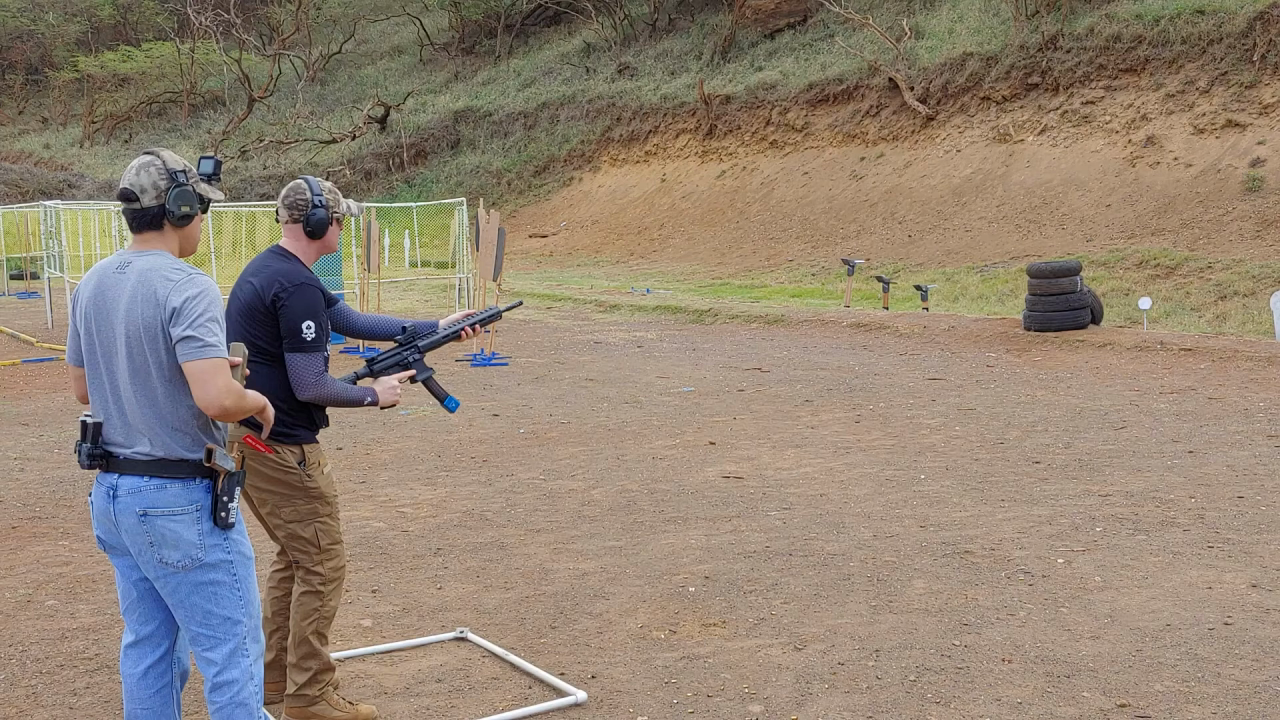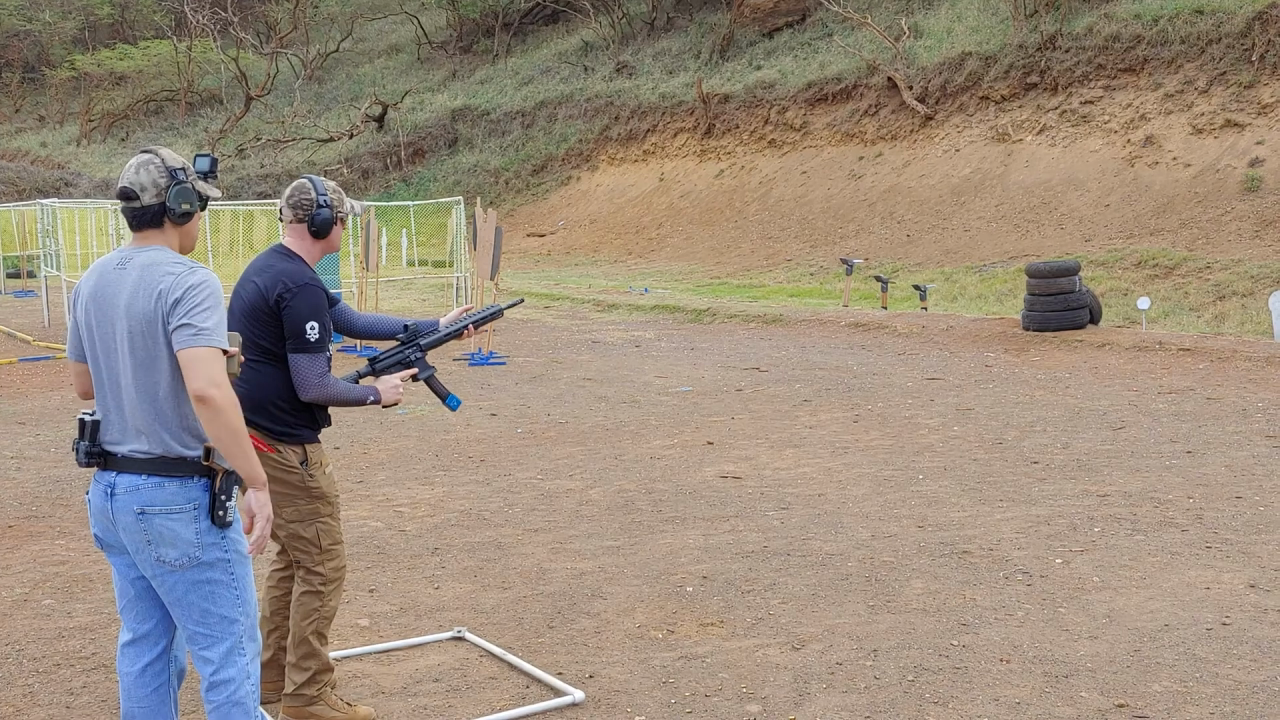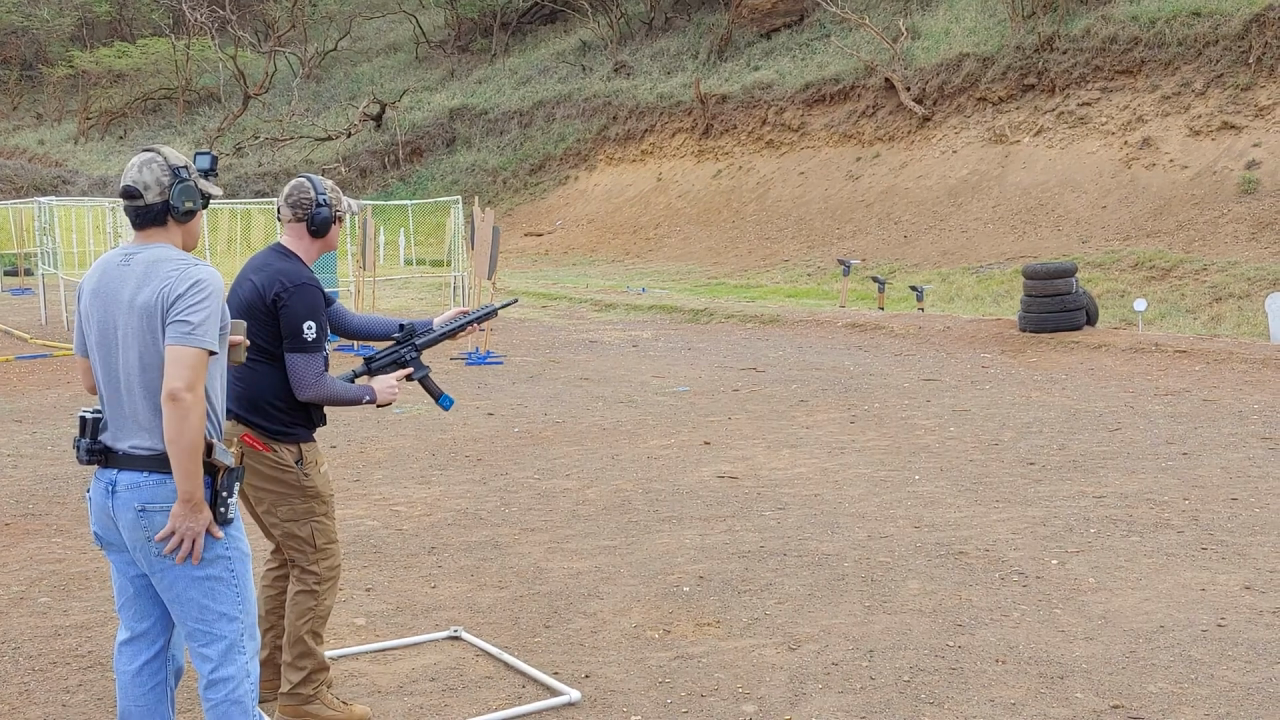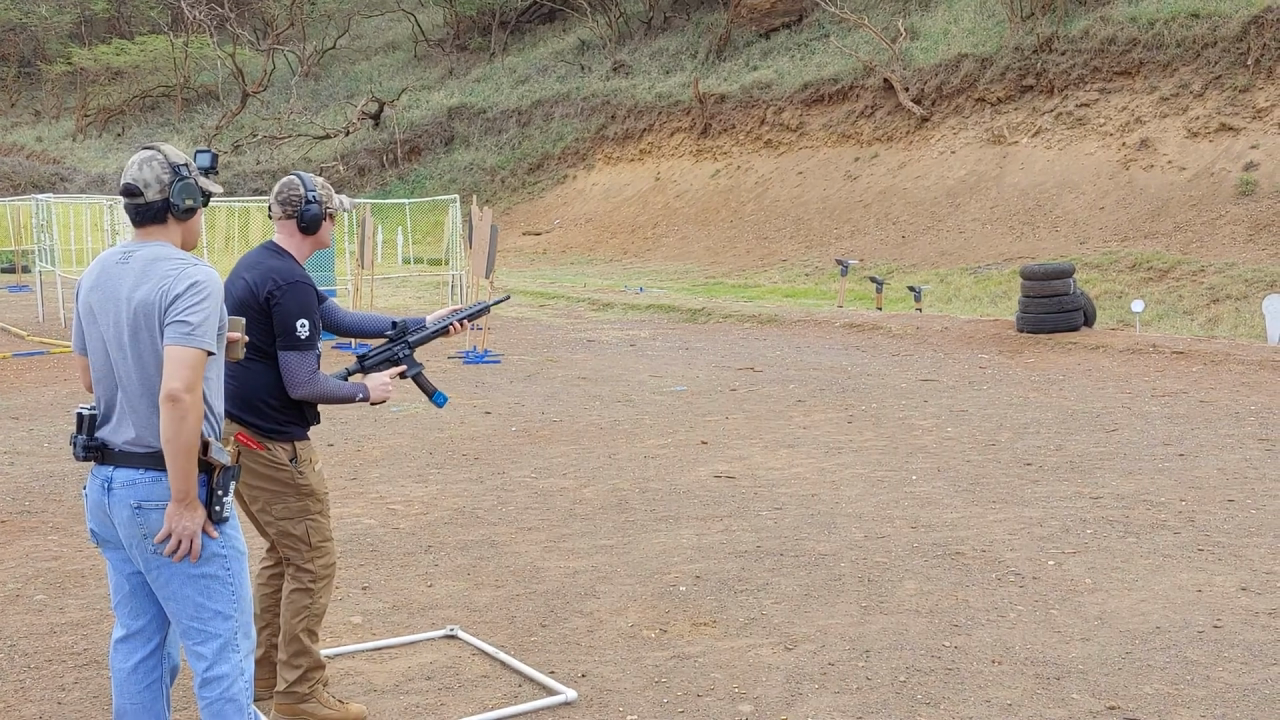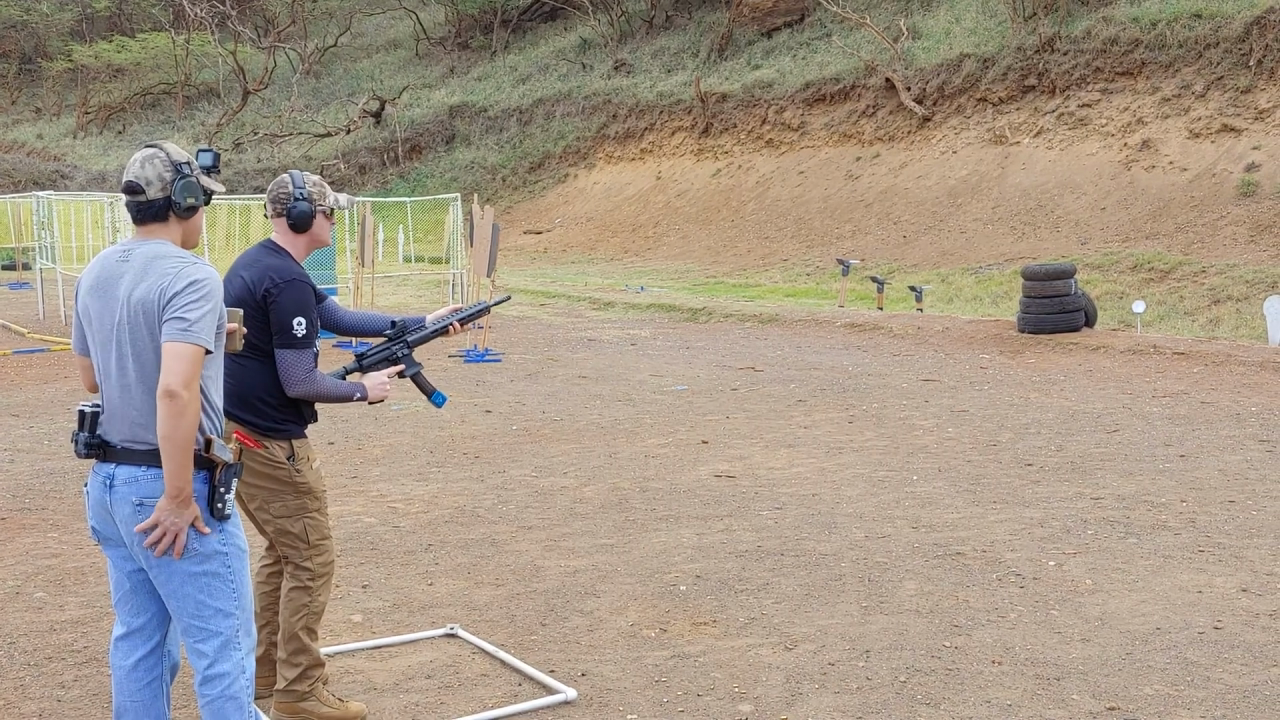
dt=0.4s
person 1, frame 1
left shoulder: (92, 283)
right shoulder: (187, 286)
left elbow: (84, 388)
right elbow: (216, 399)
right wrist: (259, 401)
left hip: (113, 491)
right hip: (177, 498)
left knee: (148, 646)
right knee: (231, 649)
person 1, frame 2
left shoulder: (92, 281)
right shoulder: (188, 281)
left elbow: (84, 385)
right elbow: (207, 392)
right wrist: (256, 485)
left hip: (111, 489)
right hip: (175, 495)
left knee: (144, 644)
right knee: (227, 648)
person 1, frame 3
left shoulder: (97, 276)
right shoulder: (192, 278)
right elbow: (179, 393)
right wrist: (190, 500)
left hip: (111, 486)
right hip: (170, 489)
left knee: (143, 642)
right knee: (226, 647)
person 1, frame 4
left shoulder: (96, 274)
right shoulder: (191, 277)
right elbow: (177, 394)
right wrist: (184, 501)
left hip: (107, 484)
right hip: (166, 487)
left knee: (138, 640)
right knee: (221, 645)
person 1, frame 5
left shoulder: (96, 272)
right shoulder: (190, 276)
right elbow: (174, 390)
right wrist: (177, 498)
left hip: (108, 481)
right hip: (170, 483)
left knee: (138, 638)
right knee: (222, 643)
person 2, frame 1
left shoulder: (268, 267)
right shoulder: (297, 285)
left elbow: (352, 321)
right elbow: (310, 385)
left wrist: (434, 327)
right wrist: (373, 394)
left hip: (247, 437)
right hip: (280, 447)
left knee: (294, 557)
right knee: (322, 566)
person 2, frame 2
left shoulder: (270, 266)
right shoulder: (300, 286)
left elbow: (352, 321)
right elbow: (313, 387)
left wrist: (436, 326)
right wrist: (377, 393)
left hip: (249, 436)
right hip: (281, 447)
left knee: (293, 556)
right knee: (322, 567)
left ankle: (273, 676)
person 2, frame 3
left shoulder: (266, 264)
right shoulder: (298, 286)
left elbow: (347, 322)
right elbow: (310, 386)
left wrist: (429, 326)
right wrist: (371, 393)
left hip: (242, 434)
right hip: (277, 447)
left knee: (288, 555)
right knee: (316, 567)
left ankle: (269, 675)
person 2, frame 4
left shoulder: (258, 263)
right shoulder: (290, 283)
left elbow: (339, 319)
right elbow: (302, 385)
left wrist: (421, 323)
right wrist: (365, 390)
left hip: (238, 433)
right hip: (271, 445)
left knee: (282, 555)
right knee: (311, 564)
left ankle: (265, 672)
person 2, frame 5
left shoulder: (257, 261)
right shoulder: (287, 281)
left elbow: (340, 318)
right elbow: (299, 382)
left wrist: (422, 322)
right wrist: (362, 390)
left hip: (237, 431)
right hip: (270, 443)
left knee: (282, 552)
right knee: (310, 562)
left ankle: (264, 669)
